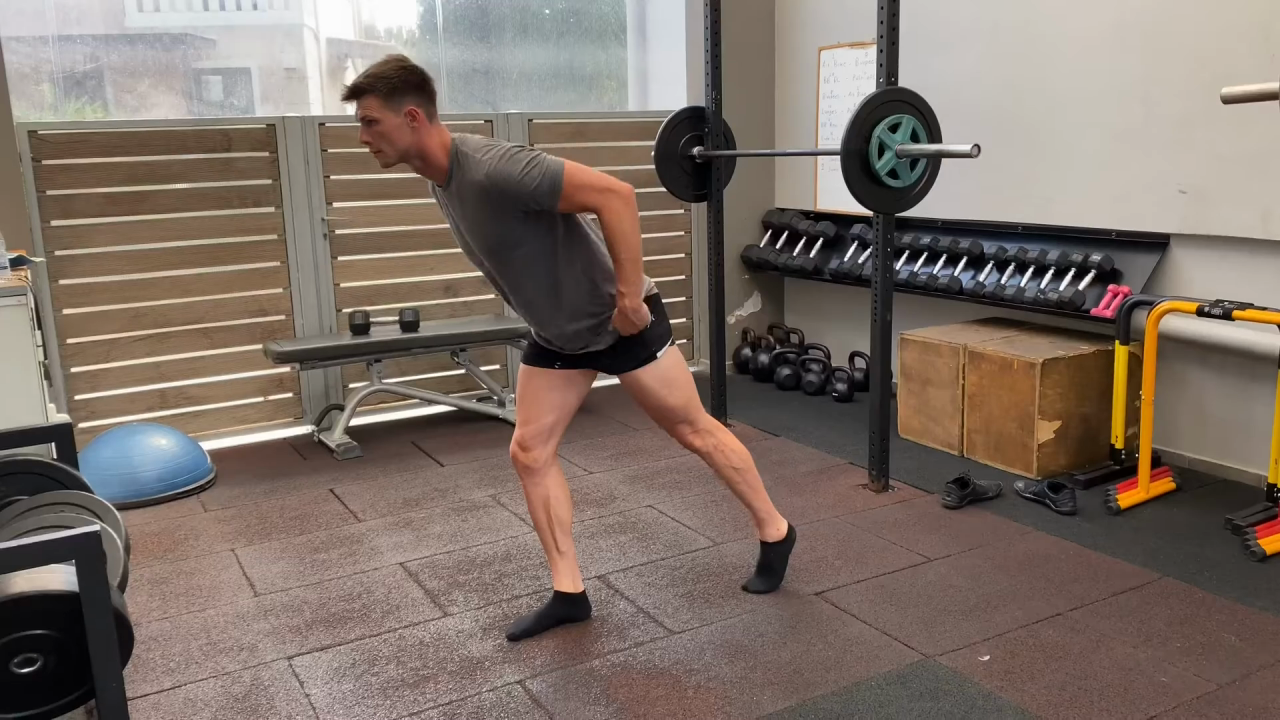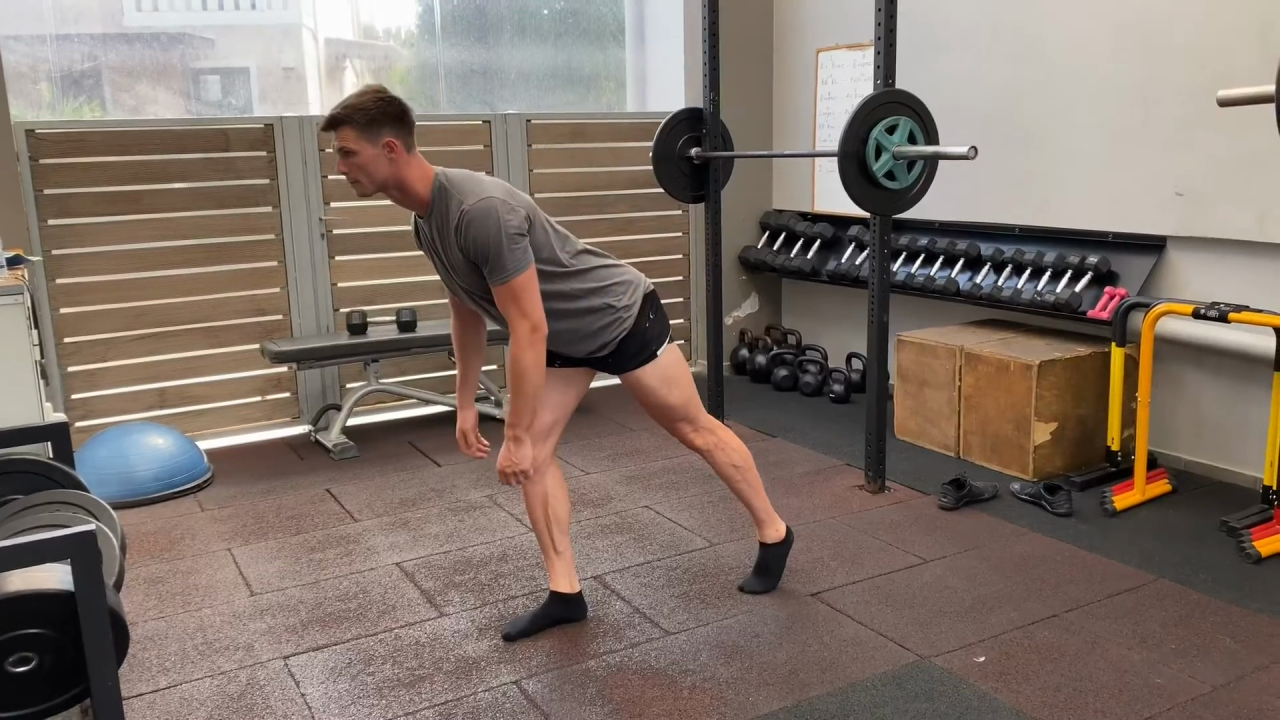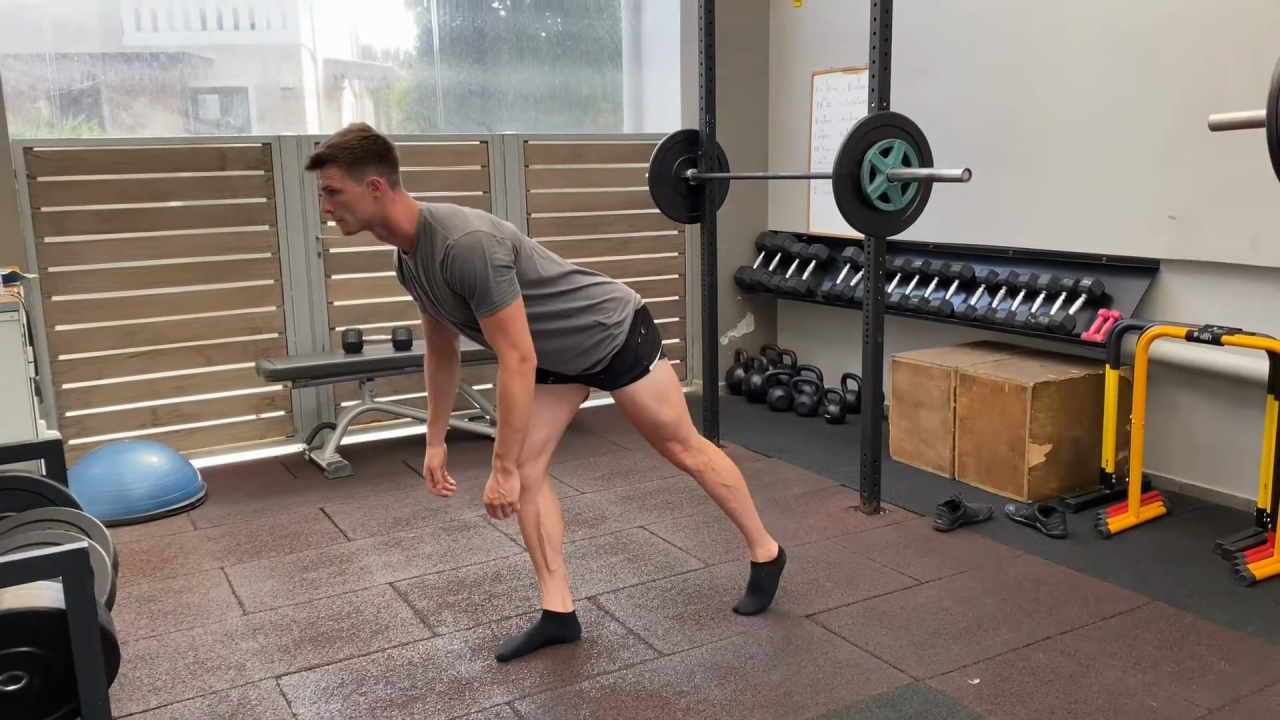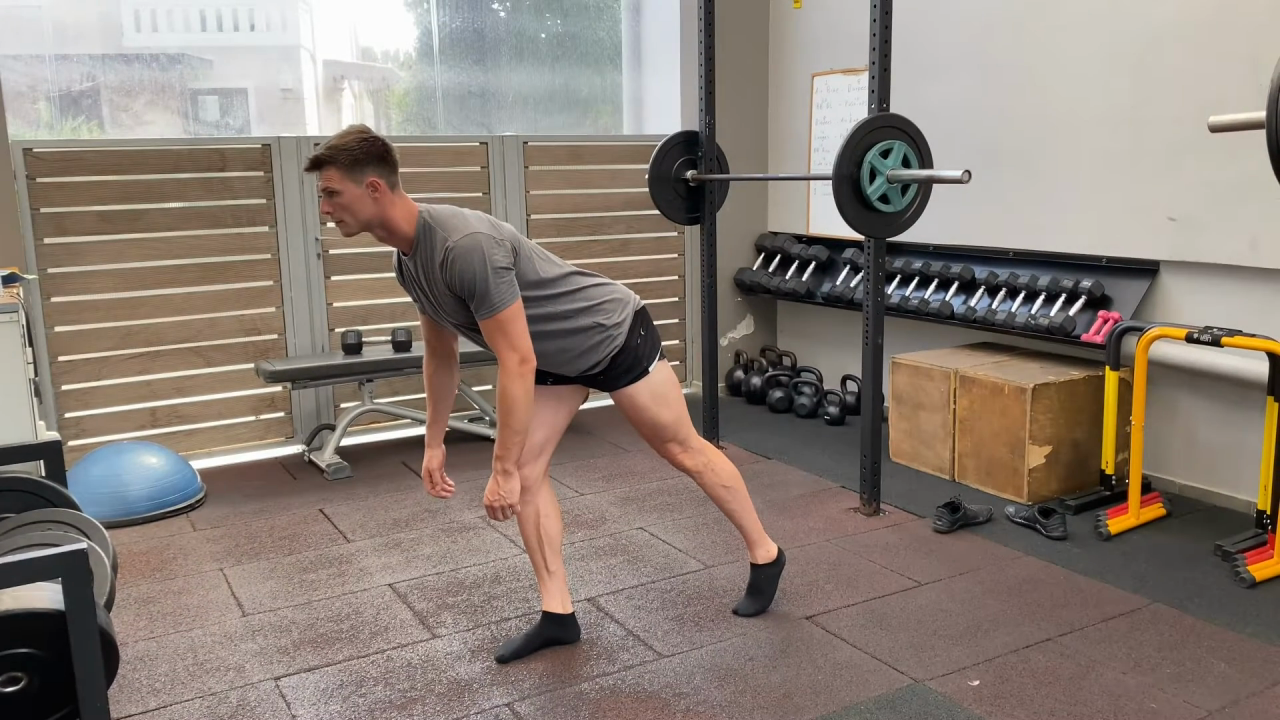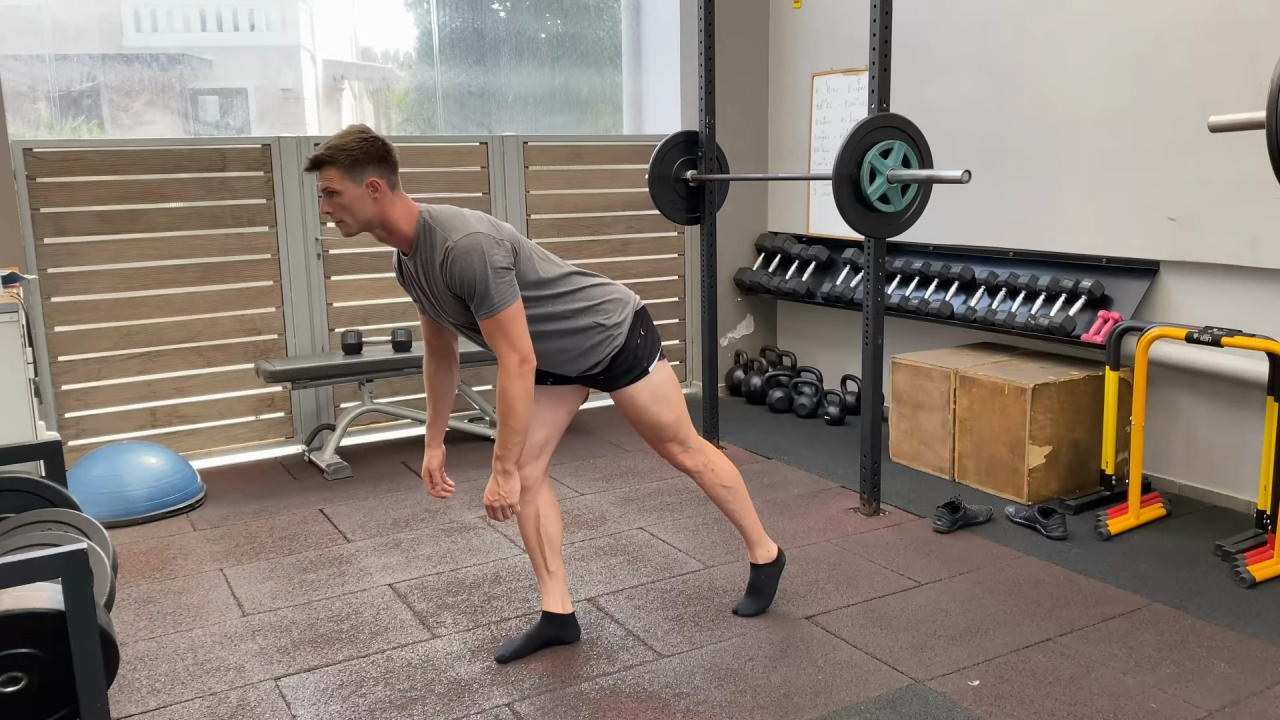
dt=1s
person 1, frame 1
left shoulder: (495, 169)
right shoulder: (440, 181)
left elbow: (615, 196)
left wrist: (629, 298)
left hip: (620, 320)
right hip: (557, 332)
left knee: (694, 430)
right knee: (529, 452)
left ankle: (775, 531)
right ankle: (568, 592)
person 1, frame 2
left shoulder: (482, 211)
right shoulder: (425, 219)
left elbow: (528, 330)
right elbow: (468, 311)
left wrist: (515, 438)
right wrist: (466, 403)
left hip: (620, 317)
right hip: (565, 336)
left knee: (695, 430)
right knee: (534, 456)
left ankle: (774, 533)
right ankle: (565, 593)
person 1, frame 3
left shoulder: (467, 245)
right shoulder: (407, 258)
left elbow: (518, 361)
right elbow: (442, 351)
left wrist: (501, 469)
right wrist: (436, 440)
left hip: (613, 334)
right hip: (556, 354)
left knee: (683, 449)
right knee: (528, 471)
left ankle: (765, 553)
right ankle: (559, 613)
person 1, frame 4
left shoulder: (467, 246)
right shoulder: (406, 259)
left elbow: (517, 362)
right elbow: (440, 353)
left wrist: (501, 470)
right wrist: (434, 442)
left hip: (613, 335)
right hip: (556, 356)
left knee: (684, 450)
right knee: (528, 473)
left ankle: (765, 554)
right ankle: (558, 615)
person 1, frame 5
left shoulder: (467, 246)
right shoulder: (406, 258)
left elbow: (517, 362)
right elbow: (440, 352)
left wrist: (501, 470)
right wrist: (434, 442)
left hip: (613, 334)
right hip: (556, 356)
left knee: (684, 450)
right knee: (528, 473)
left ankle: (765, 554)
right ankle: (558, 615)
